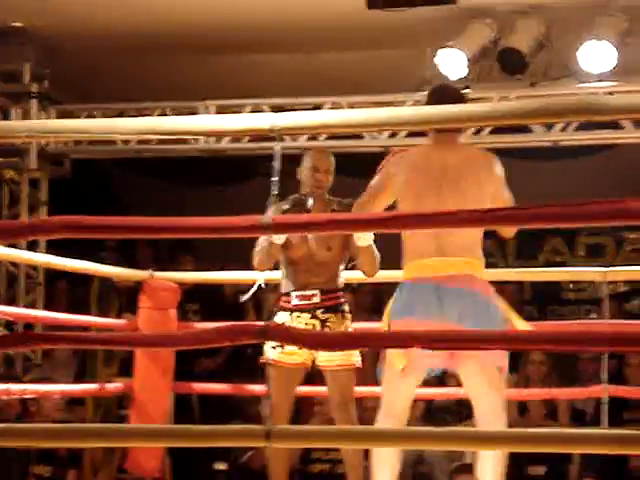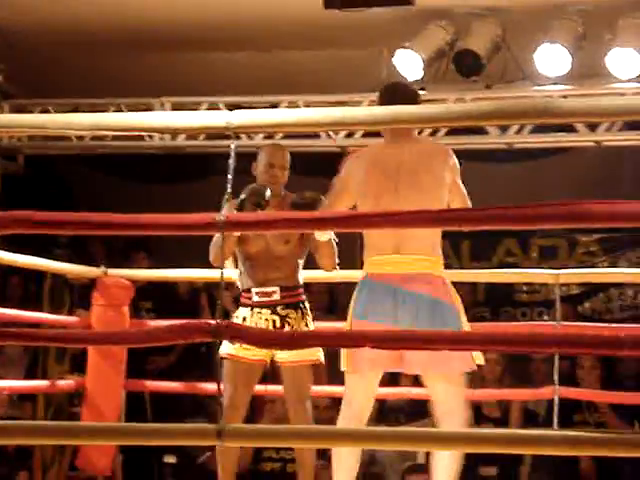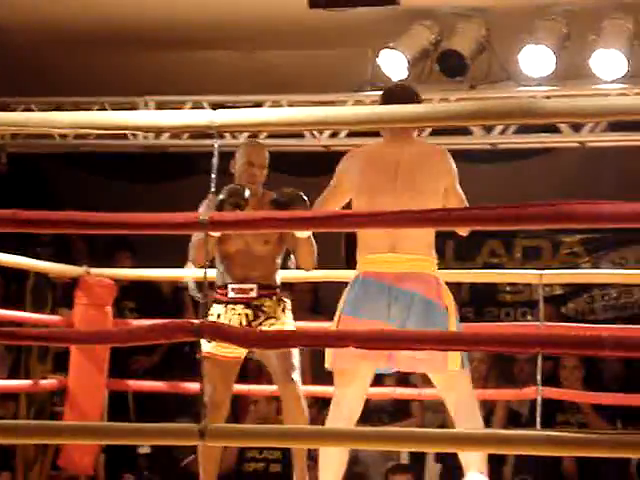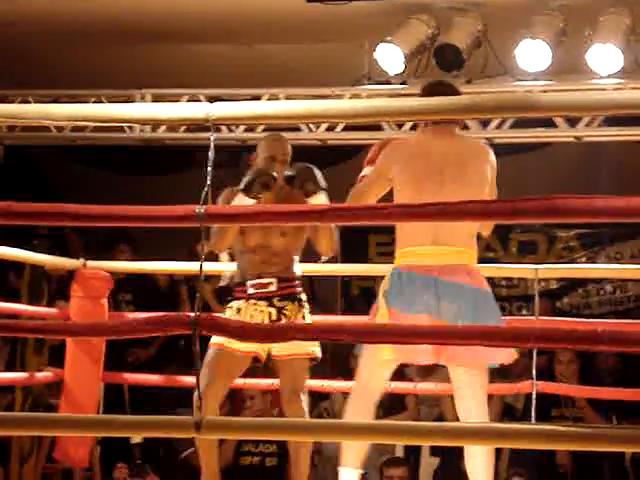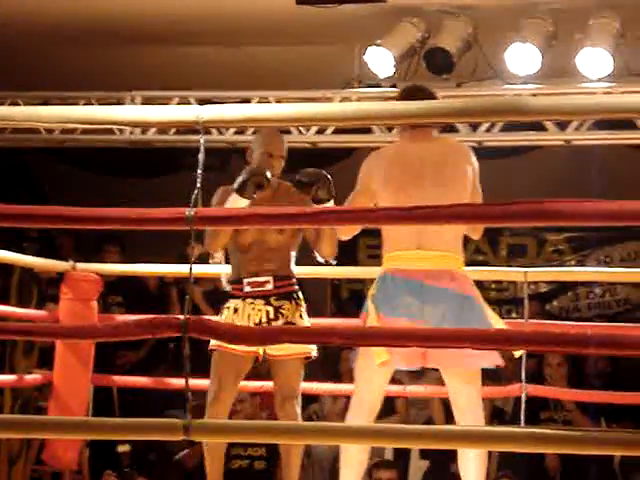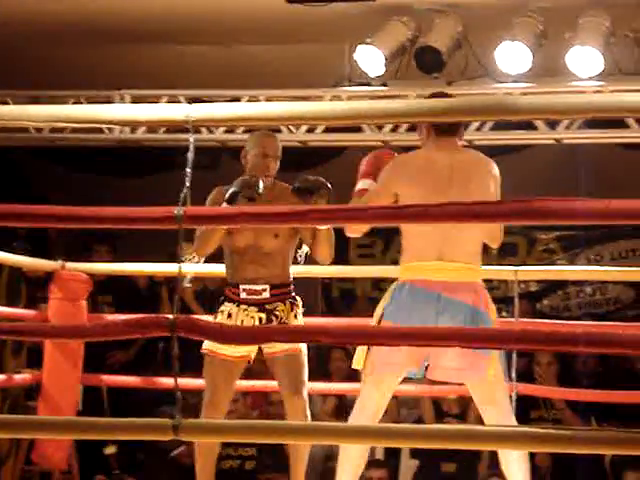
dt=0.3s
person 1, frame 1
left shoulder: (401, 162)
right shoulder: (485, 162)
right elbow: (509, 226)
left wrist: (381, 178)
left hip: (415, 297)
right hip: (469, 296)
left knee: (391, 416)
right knee: (491, 413)
person 1, frame 2
left shoulder: (359, 161)
right shoulder: (442, 155)
left hip: (374, 295)
right hip: (428, 295)
left knee: (353, 411)
right knee: (452, 413)
person 1, frame 3
left shoulder: (355, 158)
right shoulder: (439, 158)
left elbow: (318, 217)
right elbow: (462, 226)
left hip: (367, 293)
right hip: (422, 295)
left knee: (344, 411)
right knee: (465, 407)
person 1, frame 4
left shoulder: (400, 150)
right shoulder: (483, 153)
left elbow: (352, 210)
left wrist: (371, 168)
left hip: (408, 286)
right hip: (463, 287)
left knee: (365, 387)
right knee: (474, 412)
person 1, frame 5
left shoulder: (377, 160)
right shoulder: (463, 155)
left elbow: (344, 230)
left hip: (396, 290)
right hip: (452, 292)
left knee: (362, 404)
right knee: (469, 408)
person 1, frame 6
left shoulder: (401, 166)
right shoulder: (487, 167)
left elbow: (353, 226)
left wrist: (365, 181)
left hip: (411, 300)
right hip: (467, 304)
left knee: (367, 408)
right knee: (498, 410)
person 2, frame 1
left shoulder: (343, 213)
right shoulder: (279, 211)
left elbow: (370, 270)
right elbow: (259, 263)
left hip: (331, 314)
right hip: (289, 316)
left knee: (343, 409)
right knee: (277, 412)
person 2, frame 2
left shoulder: (301, 209)
right shoulder: (235, 207)
left elbow: (329, 263)
right elbow: (216, 258)
right wrist: (240, 215)
left hip: (291, 311)
right hip: (249, 314)
left knee: (299, 408)
right knee: (233, 407)
person 2, frame 3
left shoulder: (280, 207)
right shoulder: (211, 205)
left elbow: (308, 263)
right elbow: (196, 258)
right wrist: (219, 216)
left hip: (268, 307)
right hip: (225, 309)
left knee: (288, 386)
right knee: (215, 407)
person 2, frame 4
left shoulder: (299, 197)
right shoulder: (231, 195)
left elbow: (328, 249)
right elbow: (218, 245)
left wrist: (318, 195)
right wrist: (247, 194)
left hip: (288, 304)
right hip: (245, 305)
left knee: (294, 401)
right knee: (206, 396)
person 2, frame 5
left shoulder: (298, 196)
right shoulder: (226, 195)
left elbow: (328, 252)
right elbow: (211, 245)
left wrist: (324, 201)
right wrist: (241, 196)
left hip: (285, 305)
right hip: (240, 306)
left knee: (287, 405)
right knee: (217, 401)
person 2, frame 6
left shoulder: (293, 198)
right shoulder: (221, 196)
left elbow: (324, 256)
right elbow: (199, 249)
left wrist: (321, 208)
right wrist: (231, 205)
left hip: (280, 308)
right hip: (236, 310)
left knee: (295, 398)
right knee: (213, 406)
